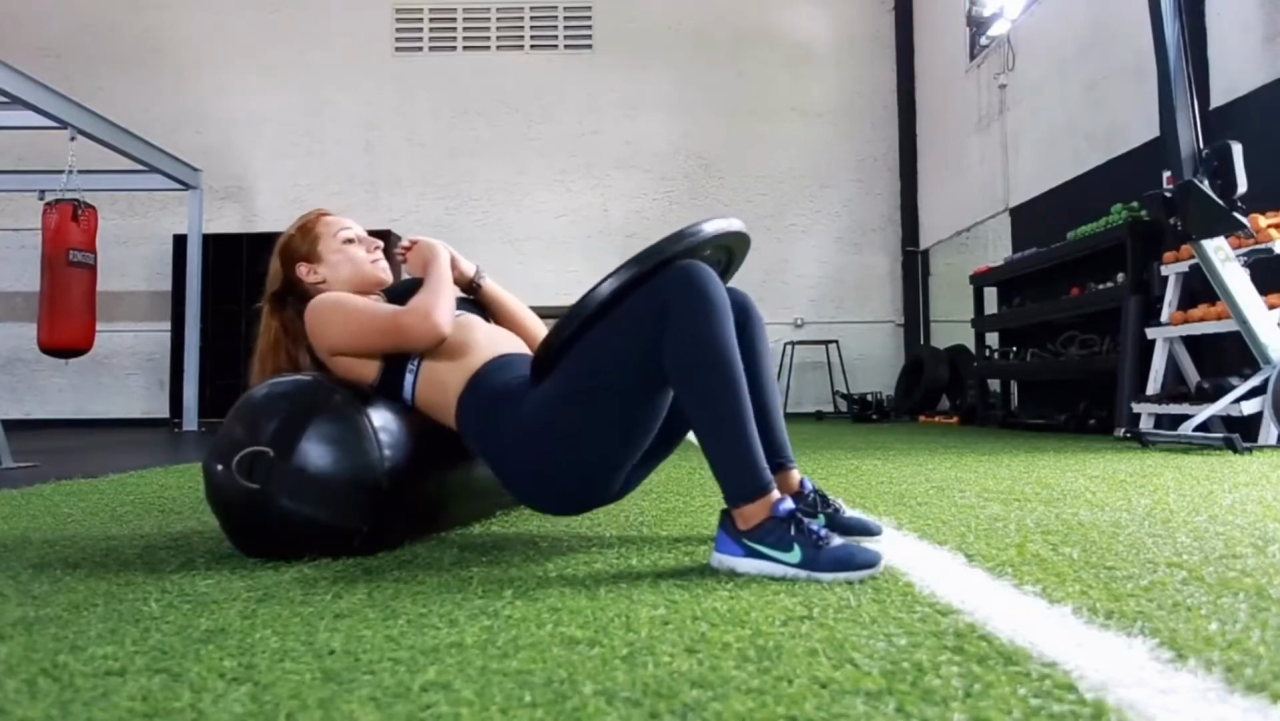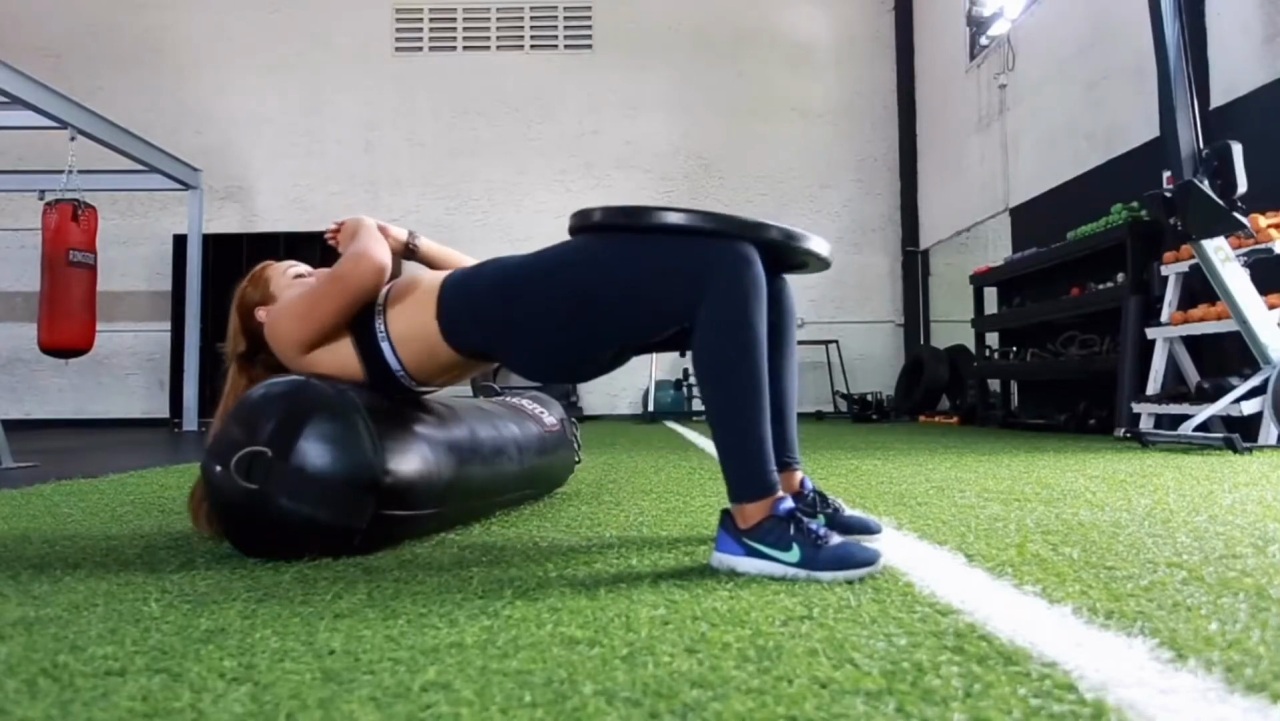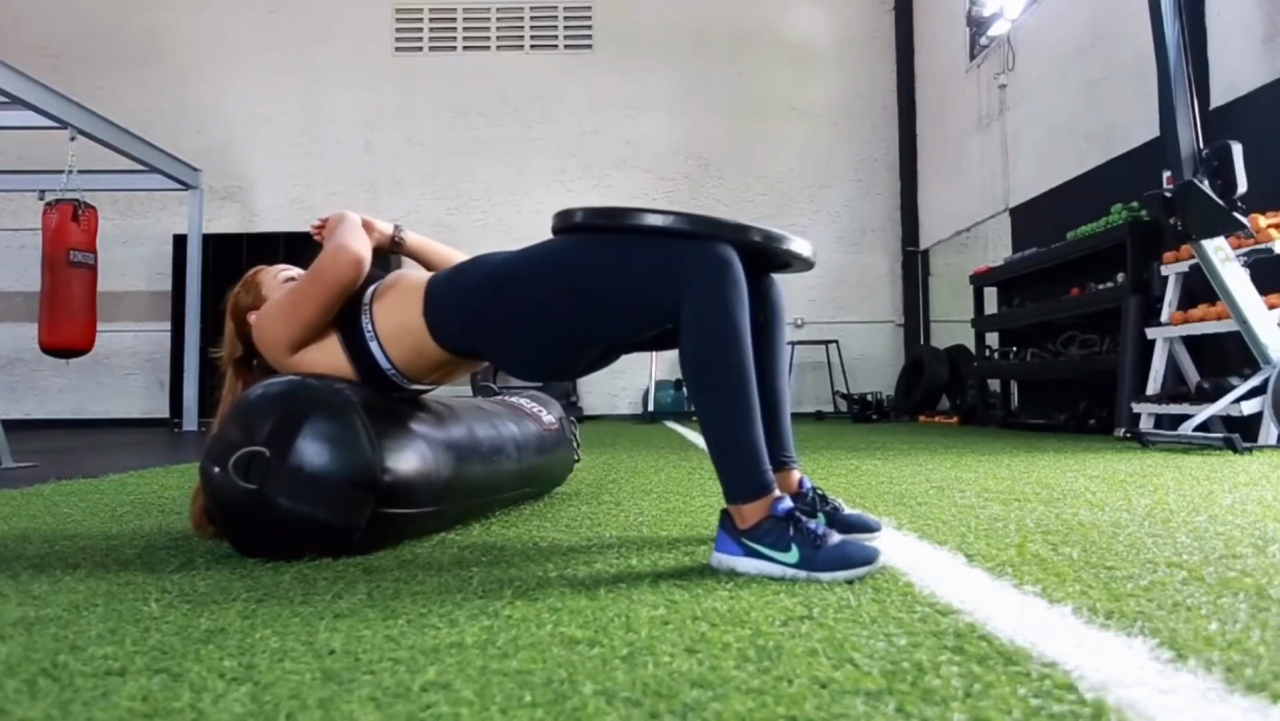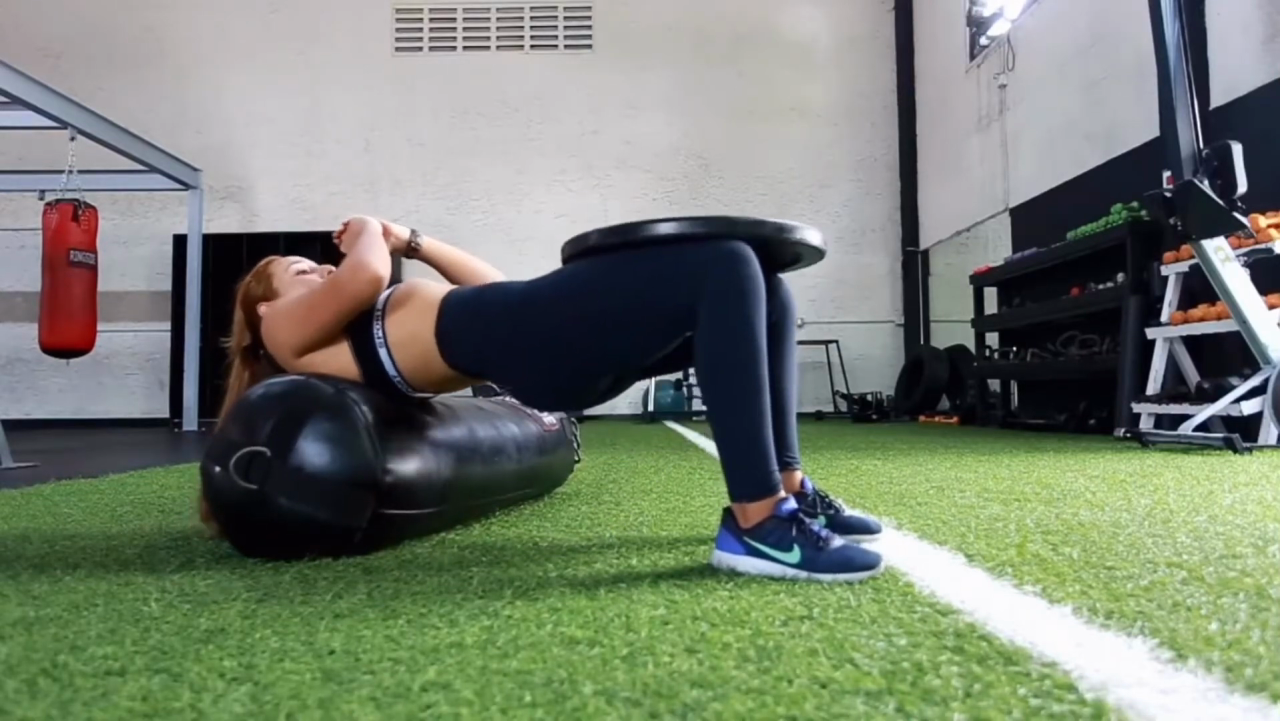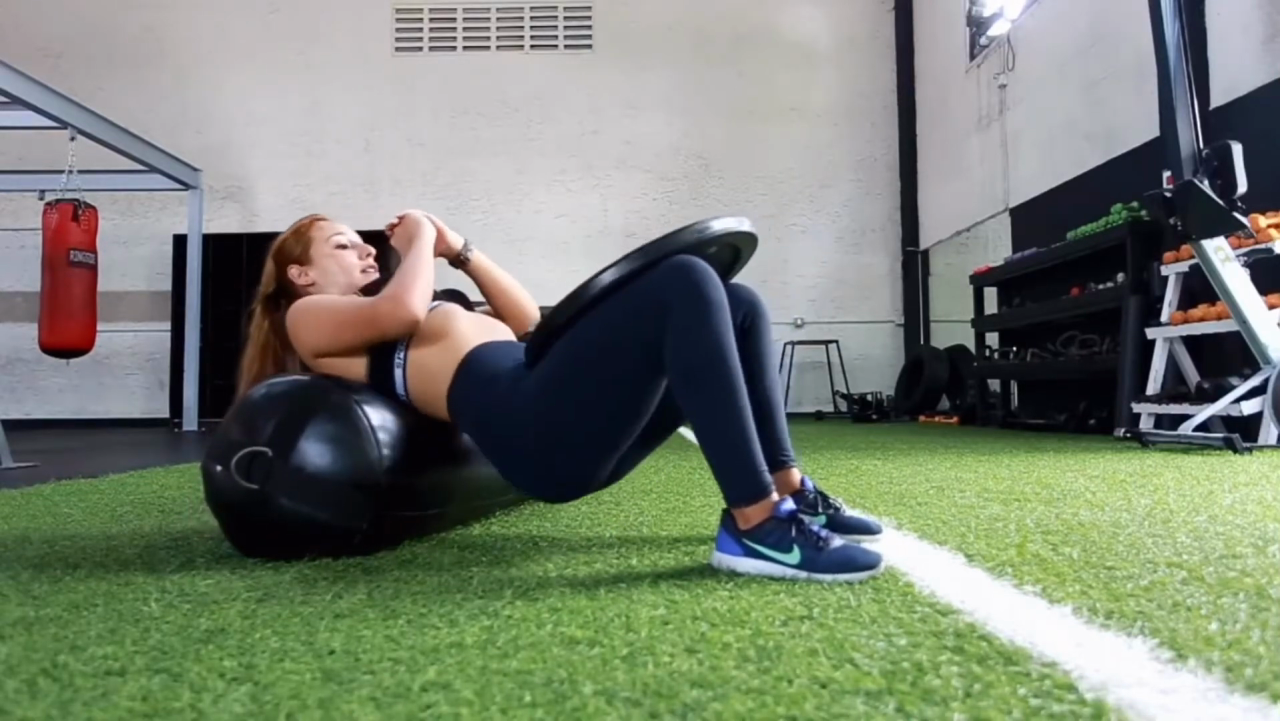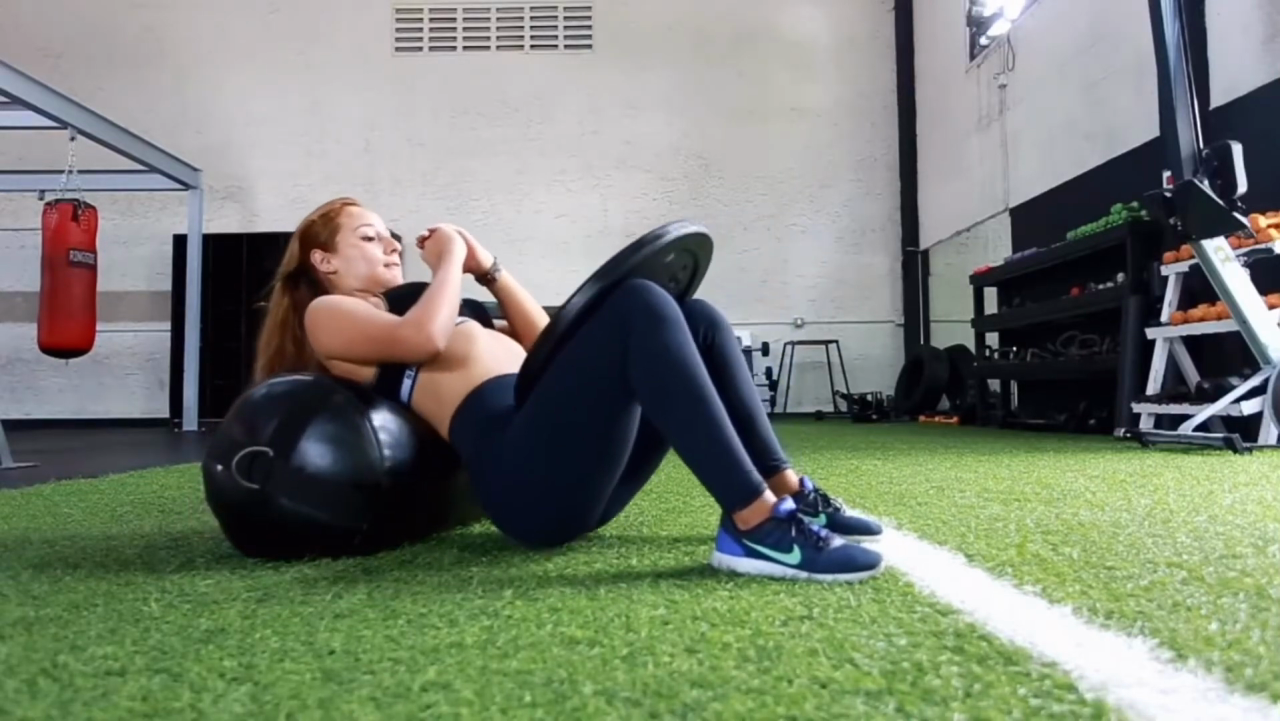
dt=0.4s
person 1, frame 1
left shoulder: (398, 314)
right shoulder: (326, 313)
left elbow: (535, 342)
right elbow: (428, 327)
left wrist: (468, 275)
right wrist: (437, 265)
left hip: (583, 441)
right hip: (539, 440)
left knee: (731, 308)
right knee: (688, 288)
left ankle: (790, 493)
right ankle: (757, 526)
person 1, frame 2
left shoulder: (360, 323)
right shoulder: (291, 330)
left elbow: (478, 272)
right elbow: (366, 267)
left wrist: (406, 242)
right wrist: (368, 236)
left hip: (546, 301)
right hip: (526, 309)
left knee: (760, 284)
right knee: (727, 266)
left ankle: (787, 490)
right ankle: (757, 524)
person 1, frame 3
left shoulder: (361, 339)
right shoulder: (281, 333)
left elbow: (459, 269)
right elbow: (344, 259)
left wrist: (390, 236)
right wrist: (348, 229)
left hip: (551, 320)
right hip: (511, 311)
left knee: (747, 281)
right knee: (706, 267)
left ankle: (786, 490)
right ankle: (755, 526)
person 1, frame 4
left shoulder: (363, 321)
right shoulder: (290, 331)
left elbow: (488, 283)
right elbow: (365, 276)
left wrist: (407, 240)
right wrist: (367, 242)
left hip: (554, 340)
right hip: (529, 335)
left knee: (760, 288)
right knee: (726, 269)
left ankle: (787, 489)
right ankle: (758, 525)
person 1, frame 5
left shoulder: (384, 324)
right shoulder: (308, 318)
left elbow: (525, 318)
right elbow: (400, 310)
left wrist: (456, 248)
right wrist: (419, 245)
left hip: (573, 418)
right hip: (537, 423)
left knee: (737, 305)
right knee: (684, 284)
left ankle: (788, 490)
right ankle: (758, 527)
person 1, frame 6
left shoulder: (402, 315)
right shoulder: (328, 315)
left elbow: (539, 342)
right elbow: (423, 338)
left wrist: (485, 266)
right wrist: (449, 264)
left hip: (583, 462)
right hip: (531, 472)
left knee: (698, 321)
right knee: (640, 307)
left ankle: (788, 494)
right ankle: (757, 527)
